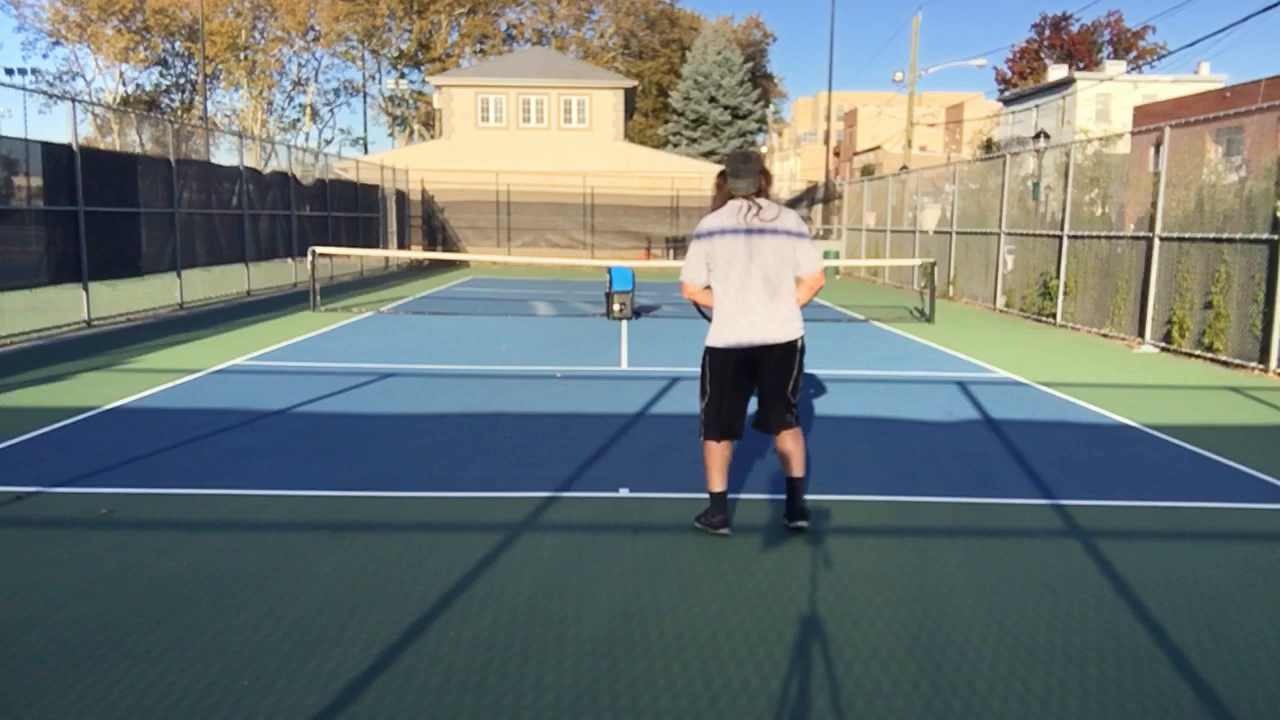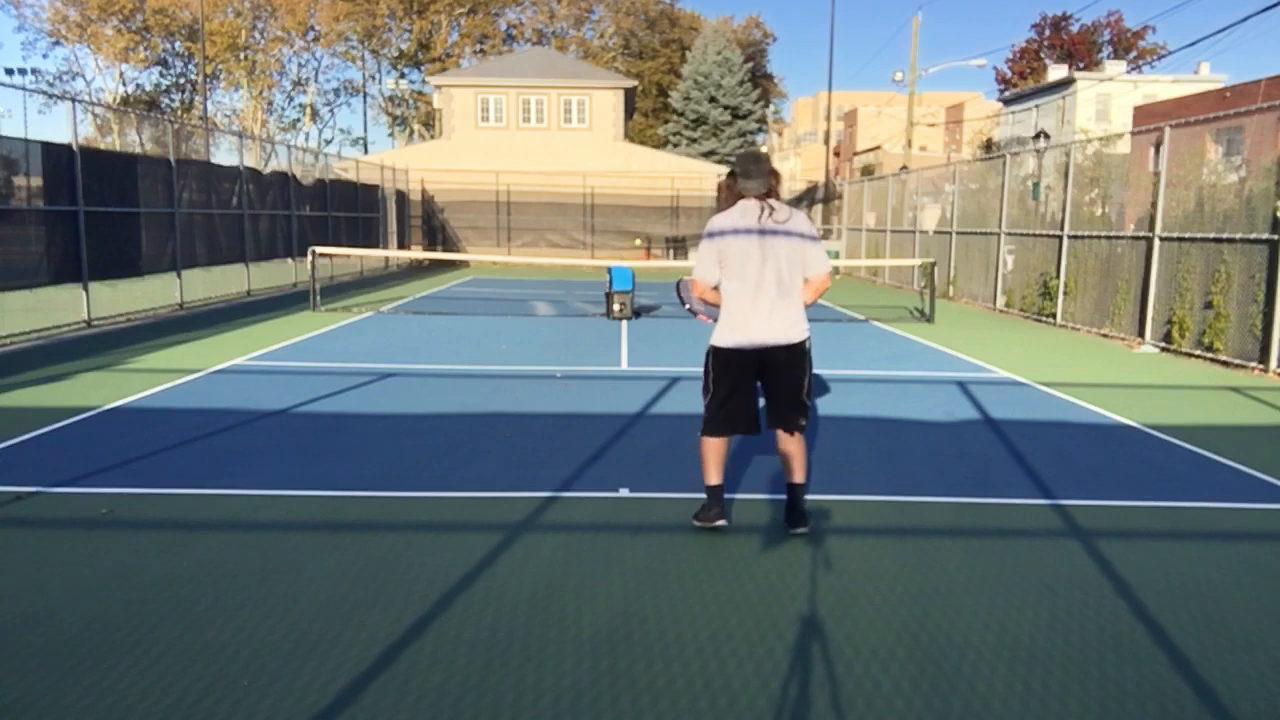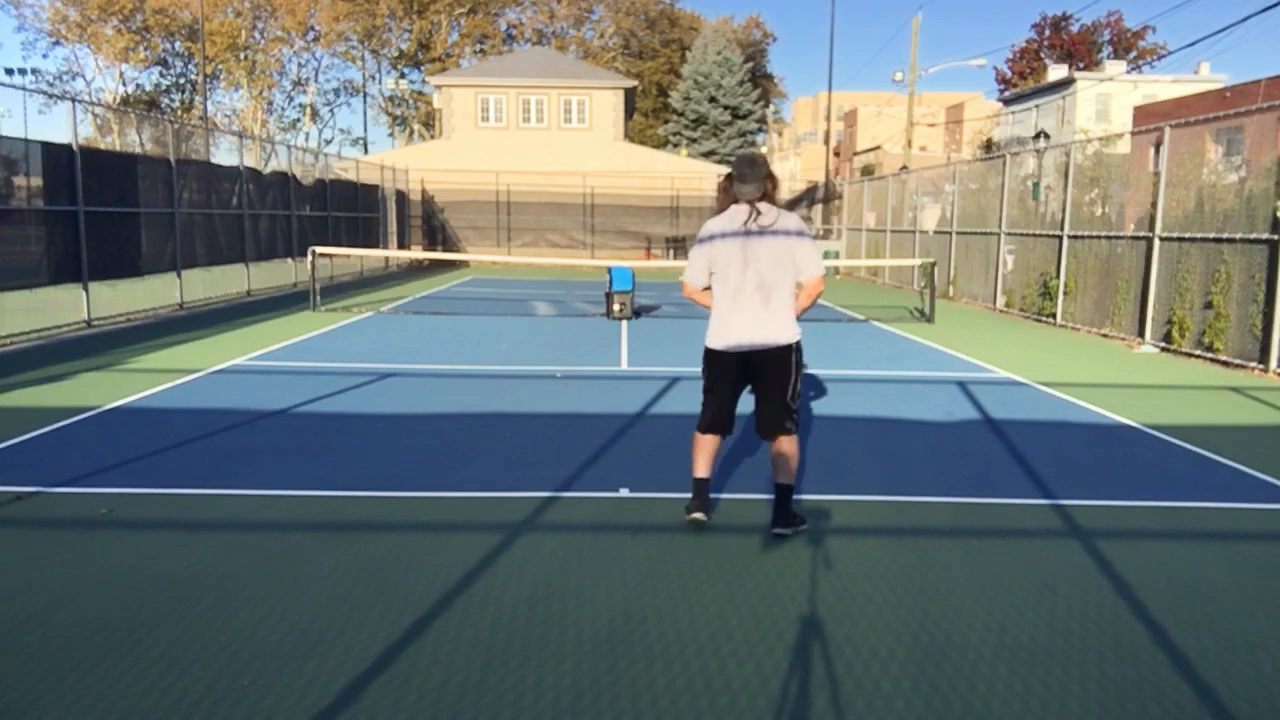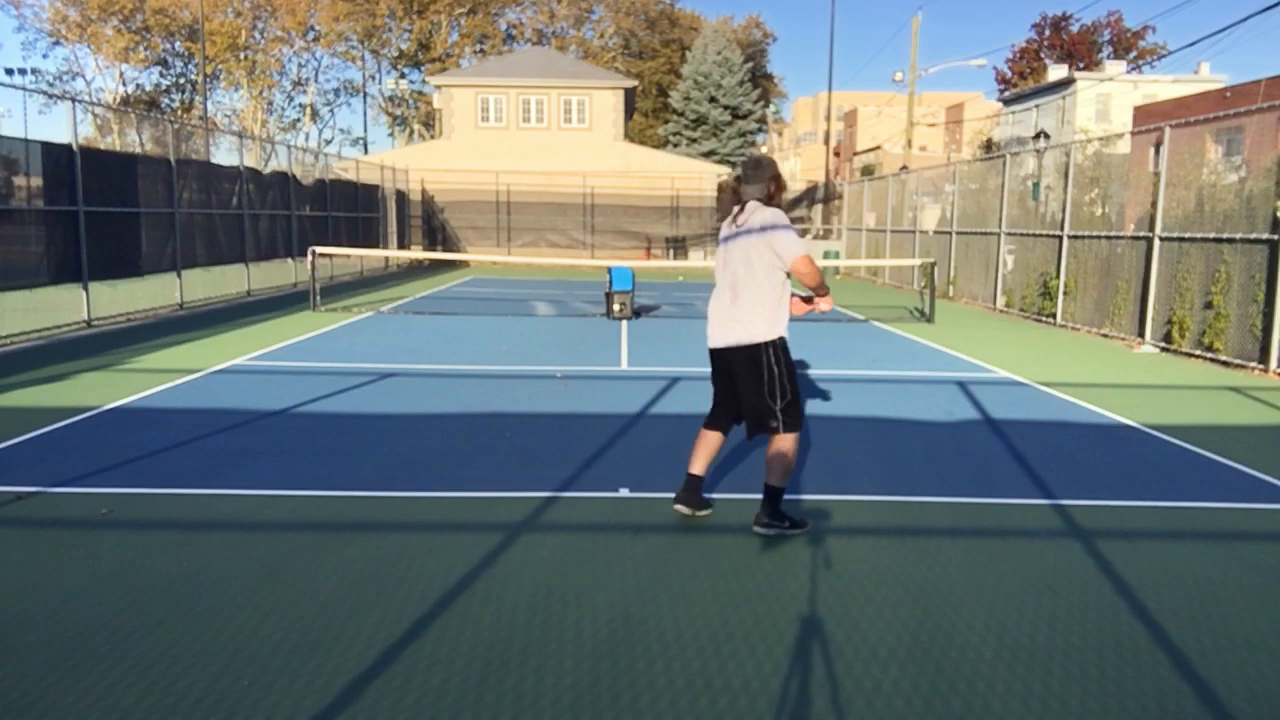
dt=0.4s
person 1, frame 1
left shoulder: (710, 225)
right shoulder: (790, 220)
left elbow: (690, 289)
right elbow: (815, 278)
left hip: (728, 342)
right hip: (783, 339)
left knee: (717, 428)
right knee: (786, 421)
left ankle: (718, 510)
right ankle: (796, 504)
person 1, frame 2
left shoulder: (720, 224)
right shoulder: (799, 222)
left elbow: (700, 288)
right elbow: (821, 281)
left hip: (733, 342)
right hip: (789, 340)
left knee: (716, 423)
right knee: (791, 425)
left ankle: (714, 504)
right ankle: (796, 510)
person 1, frame 3
left shoulder: (712, 229)
right shoulder: (791, 225)
left elbow: (691, 288)
right elbow: (816, 284)
left hip: (723, 343)
right hip: (777, 343)
left knee: (711, 420)
right knee: (784, 428)
left ankle: (698, 497)
right ankle: (783, 512)
person 1, frame 4
left shoulder: (732, 225)
right shoulder: (773, 220)
right elbow: (803, 266)
left wrist: (786, 301)
right wrist: (822, 291)
left hip: (724, 338)
right hip: (758, 341)
left knee: (720, 417)
right knee: (787, 425)
left ankle: (689, 492)
right ankle: (770, 512)
